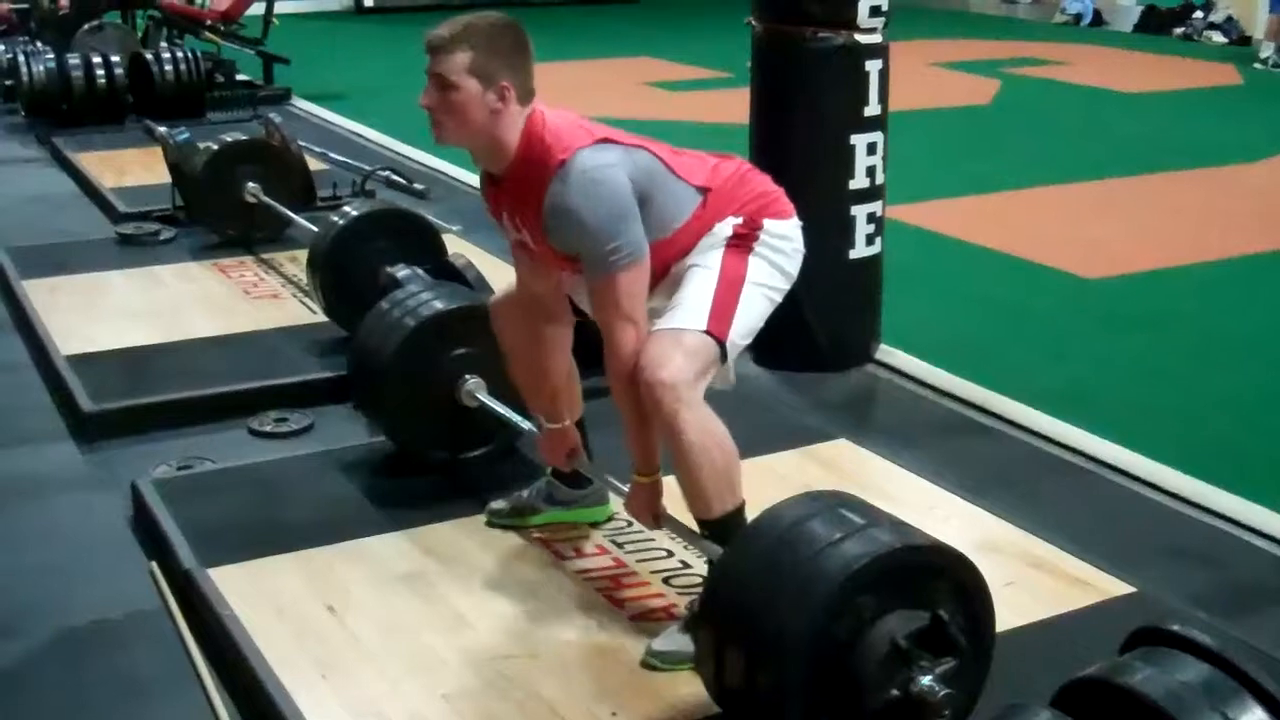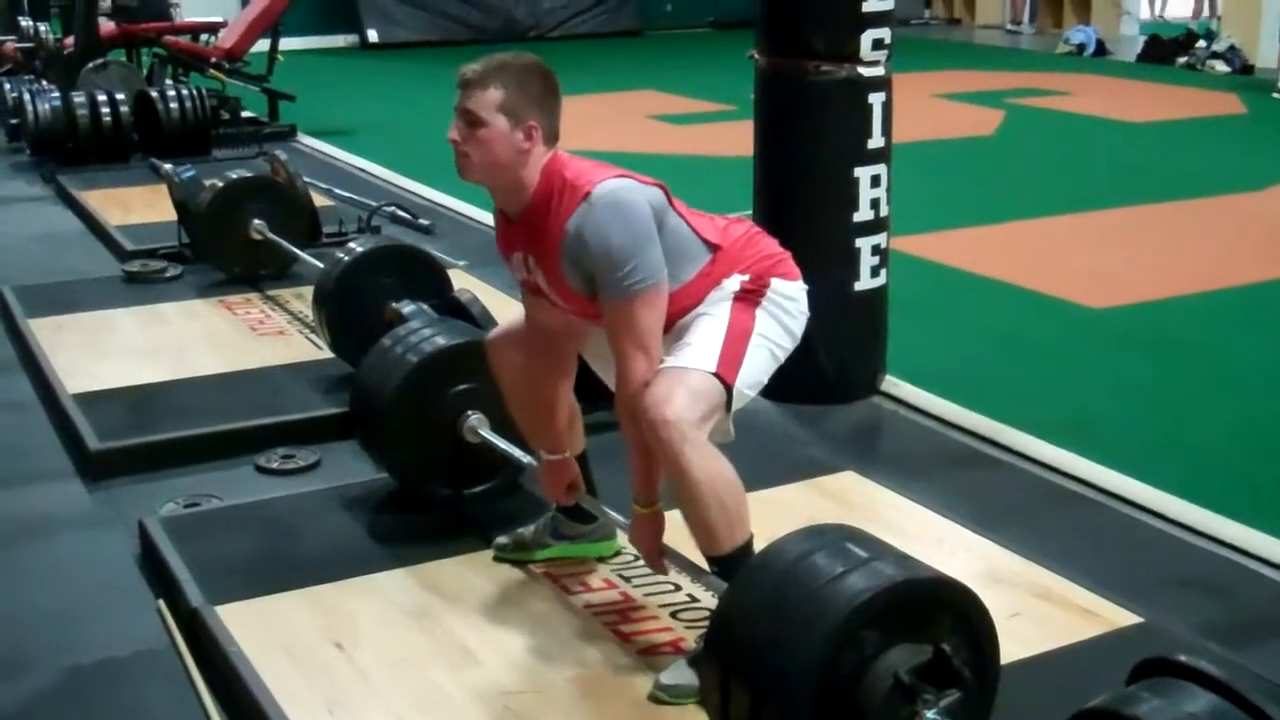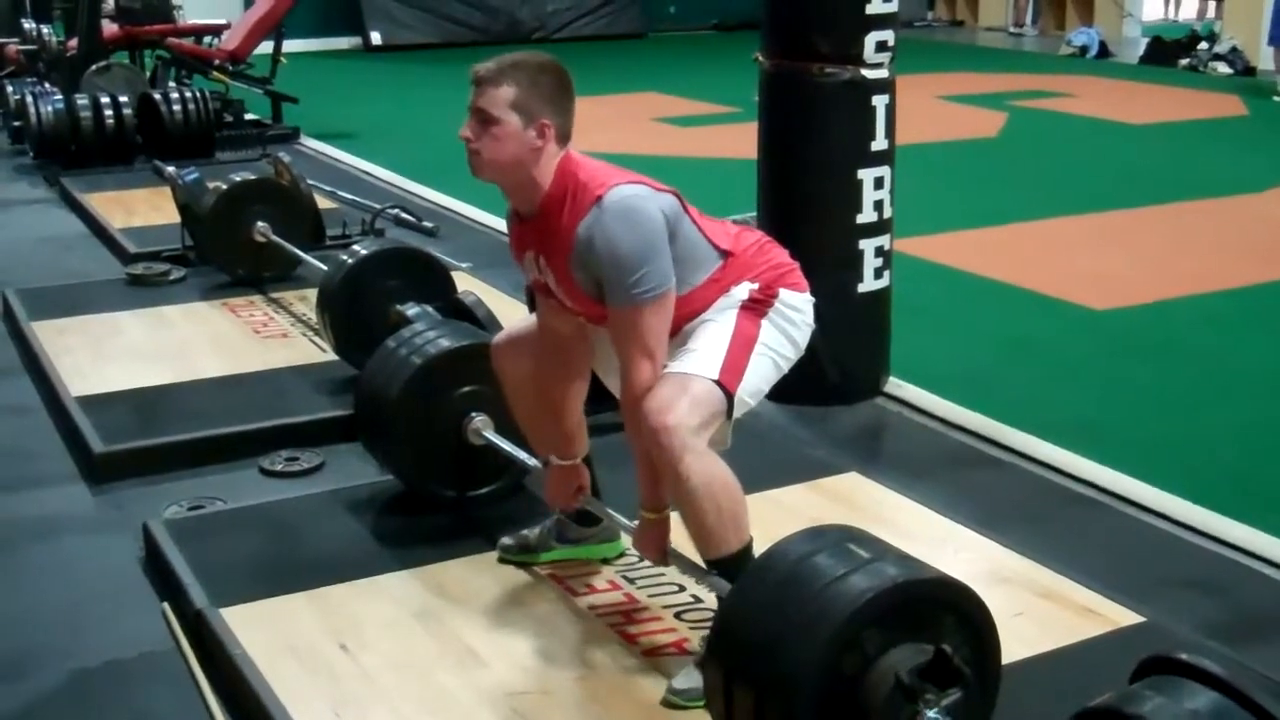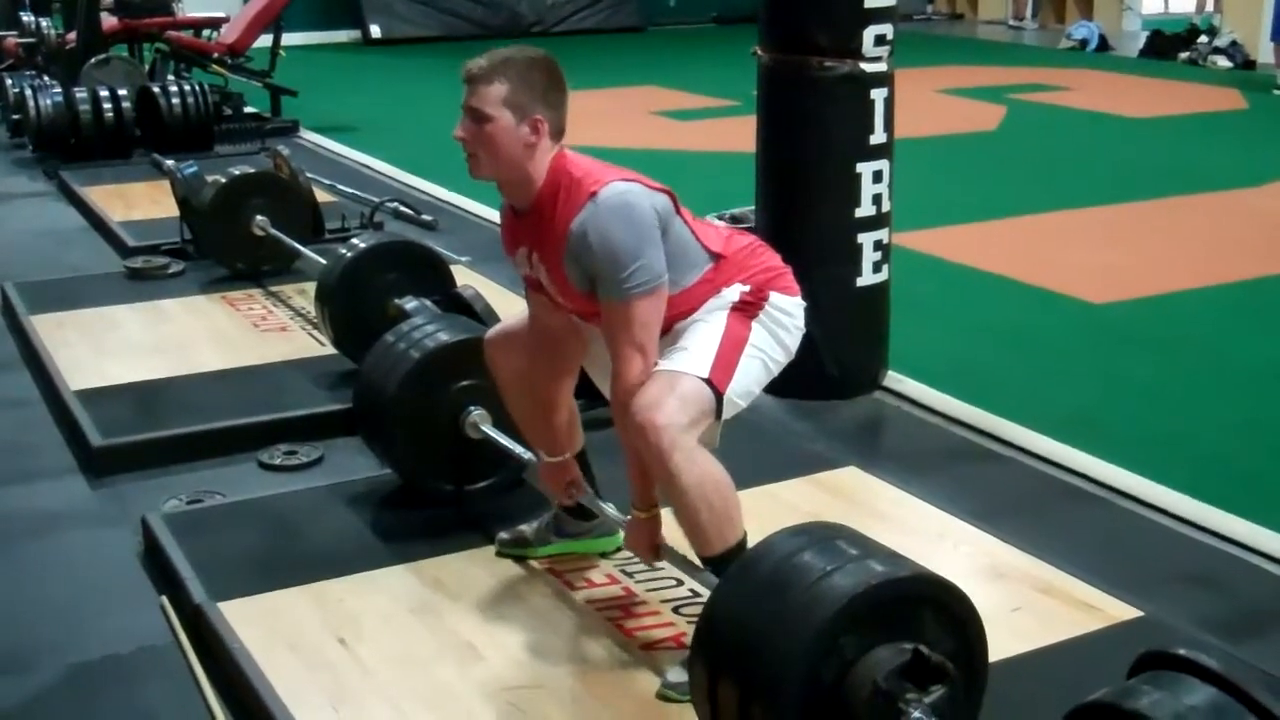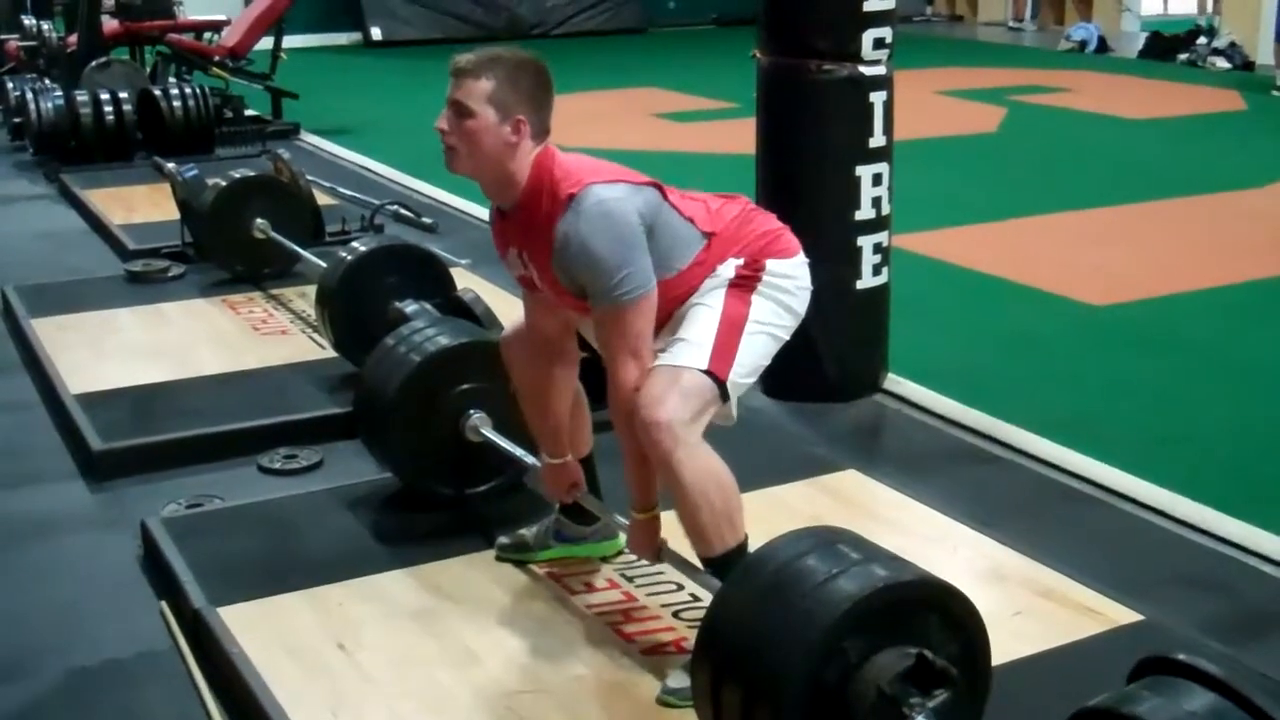
dt=1s
person 1, frame 1
left shoulder: (581, 179)
right shoulder: (502, 170)
left elbow: (625, 339)
right elbow: (542, 299)
left wrist: (645, 476)
right wrist: (555, 424)
left hip: (746, 229)
right hip: (664, 238)
left knee: (664, 376)
right knee: (512, 313)
right ankle: (574, 485)
person 1, frame 2
left shoulder: (603, 211)
right shoulder: (513, 215)
left elbow: (638, 371)
right elbow: (552, 338)
left wrist: (645, 506)
right wrist: (556, 455)
left hip: (751, 290)
right hip: (667, 301)
left knee: (670, 416)
right knee: (509, 349)
right ankle: (579, 520)
person 1, frame 3
left shoulder: (614, 215)
right shoulder: (526, 213)
left elbow: (641, 374)
right elbow: (560, 338)
left wrist: (653, 513)
right wrist: (564, 459)
left hip: (756, 298)
right hip: (665, 307)
left knee: (670, 422)
right knee: (515, 352)
right ankle: (584, 524)
person 1, frame 4
left shoulder: (608, 212)
right shoulder: (520, 210)
left elbow: (632, 370)
right elbow: (552, 333)
left wrist: (644, 508)
right wrist: (555, 454)
left hip: (748, 301)
right hip: (660, 308)
left knee: (658, 421)
right knee: (507, 347)
right ankle: (582, 518)
person 1, frame 5
left shoulder: (589, 214)
right shoulder: (510, 209)
left elbow: (627, 375)
right elbow: (551, 338)
left wrist: (643, 511)
right wrist: (557, 456)
left hip: (753, 270)
right hip: (674, 279)
left knee: (664, 417)
right knee: (519, 347)
right ankle: (584, 521)
